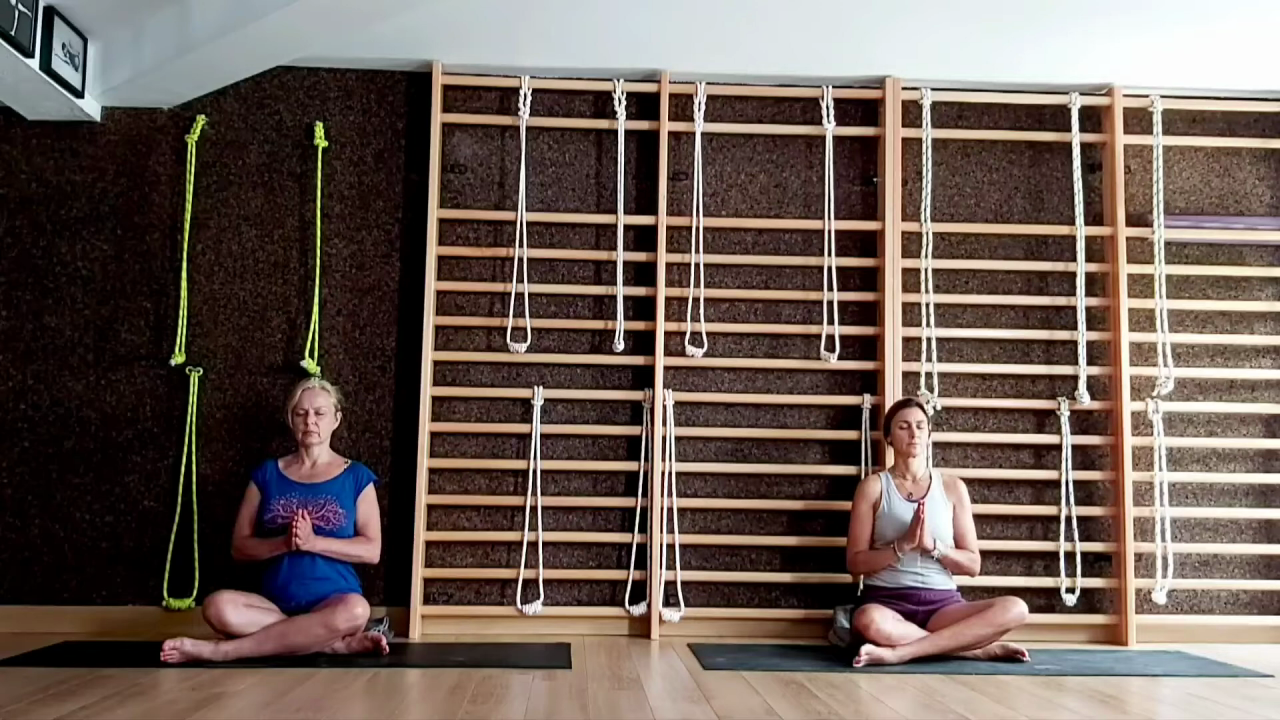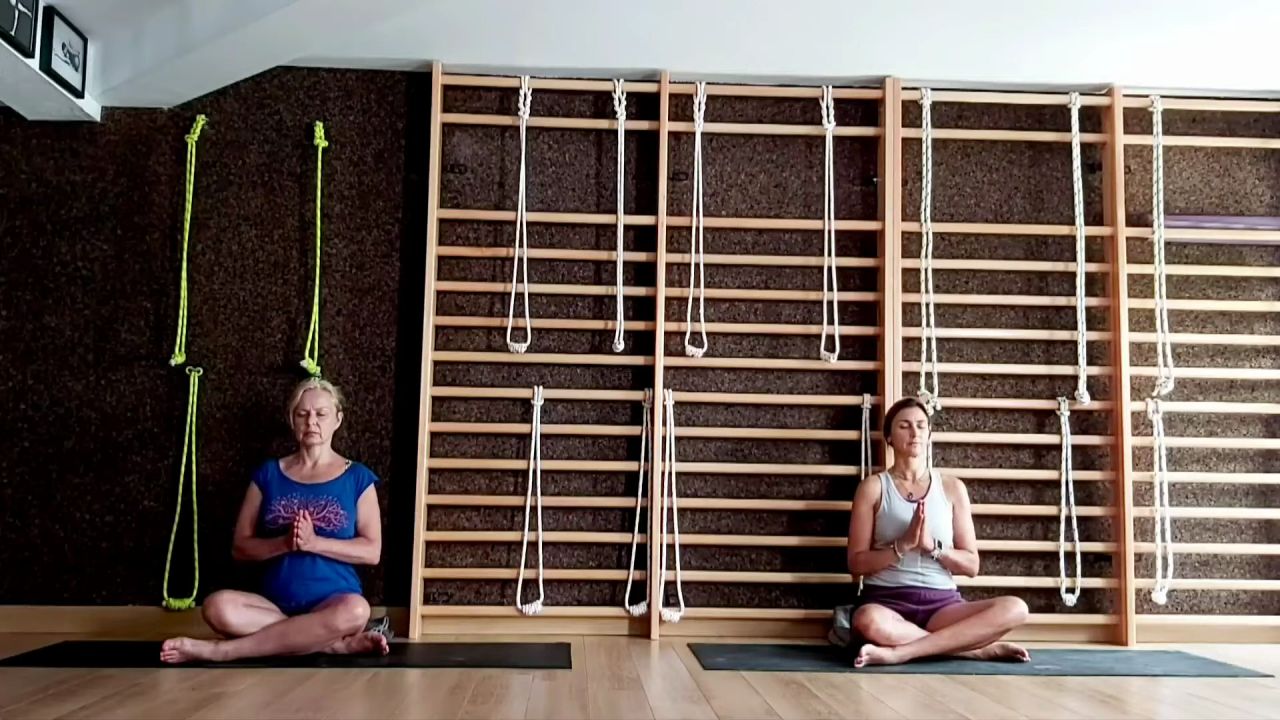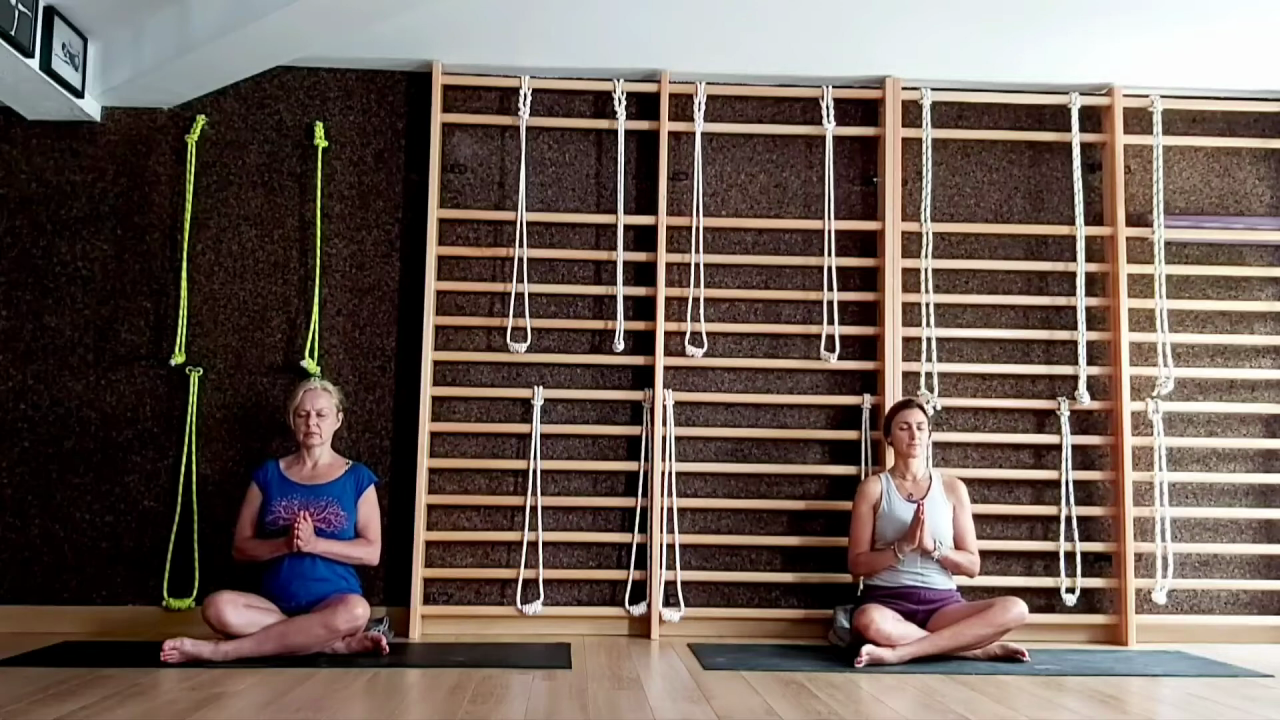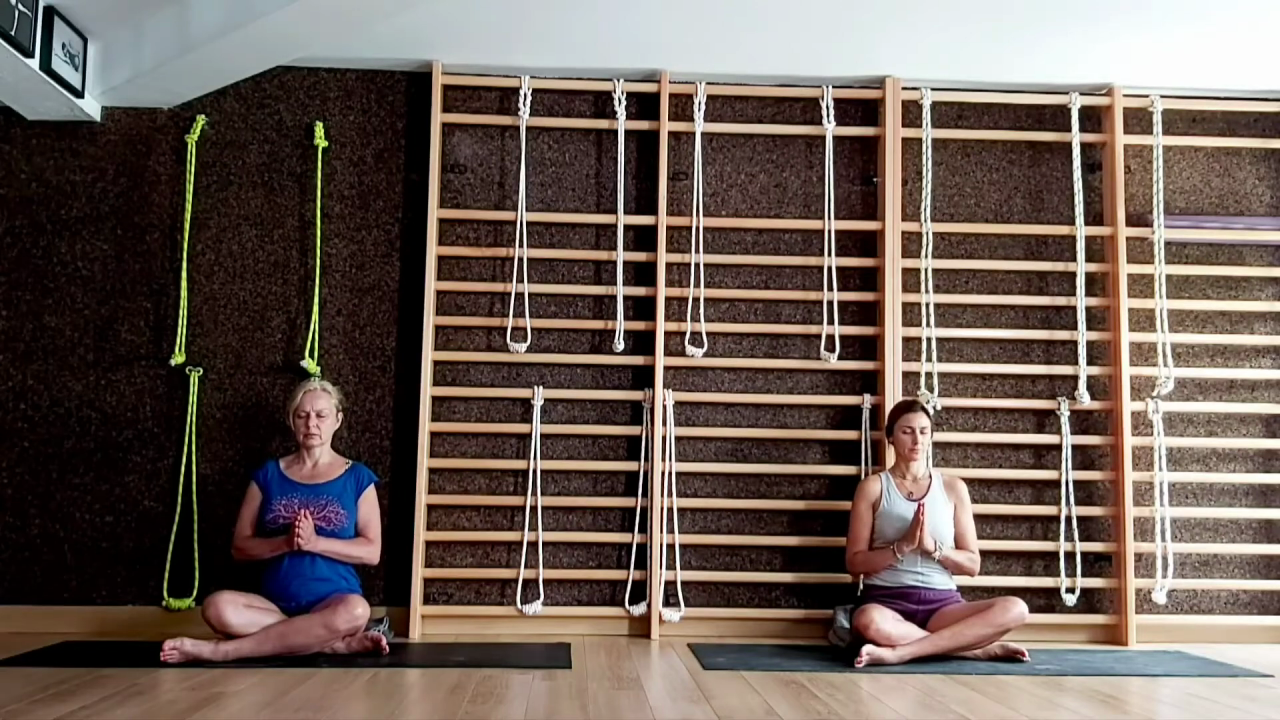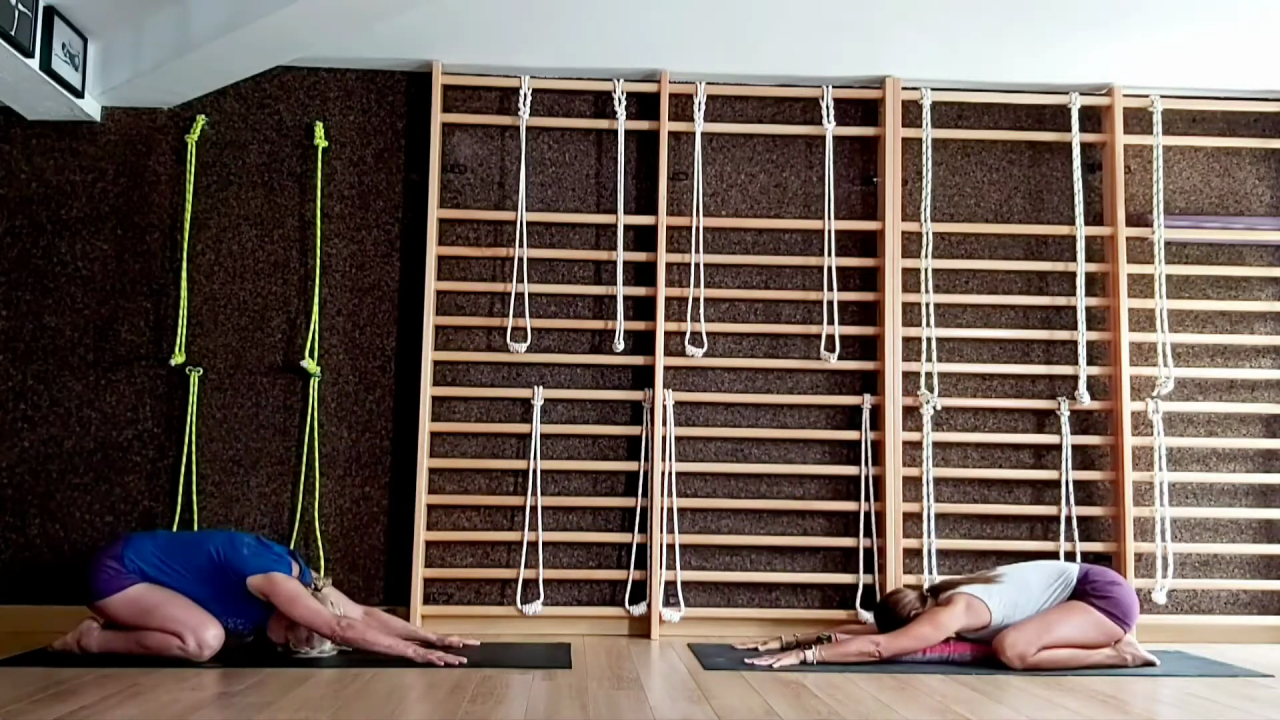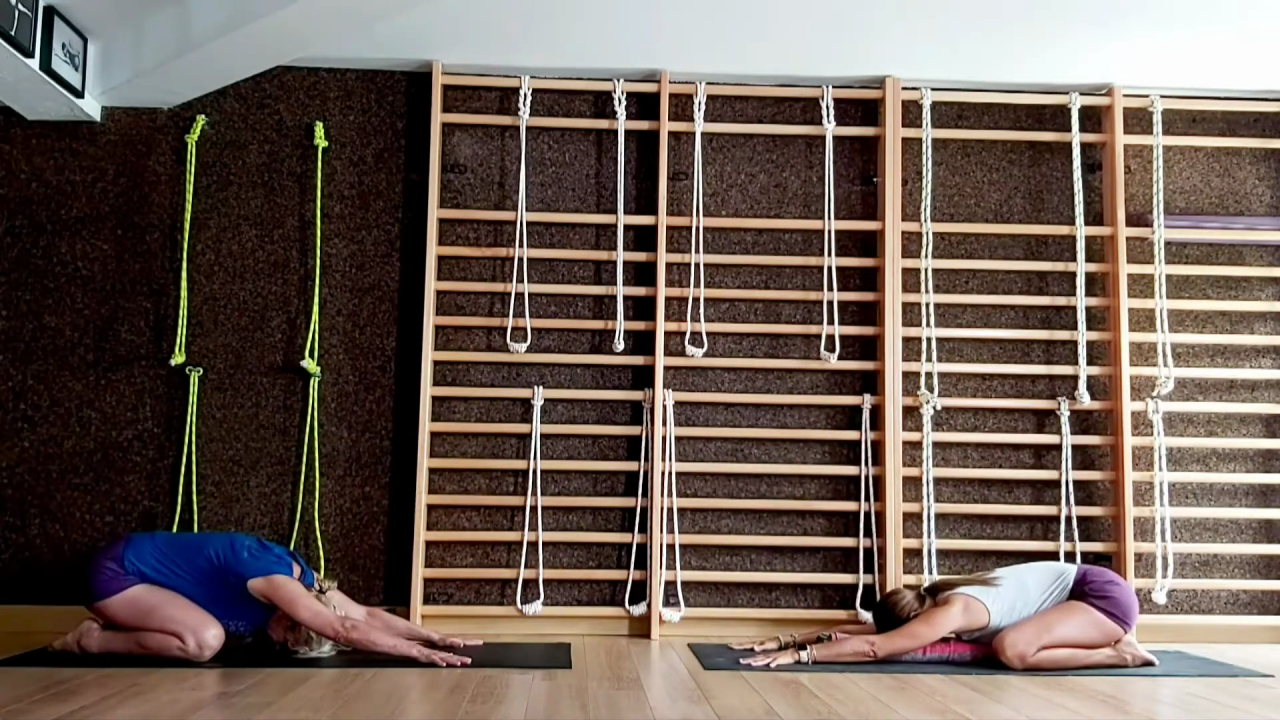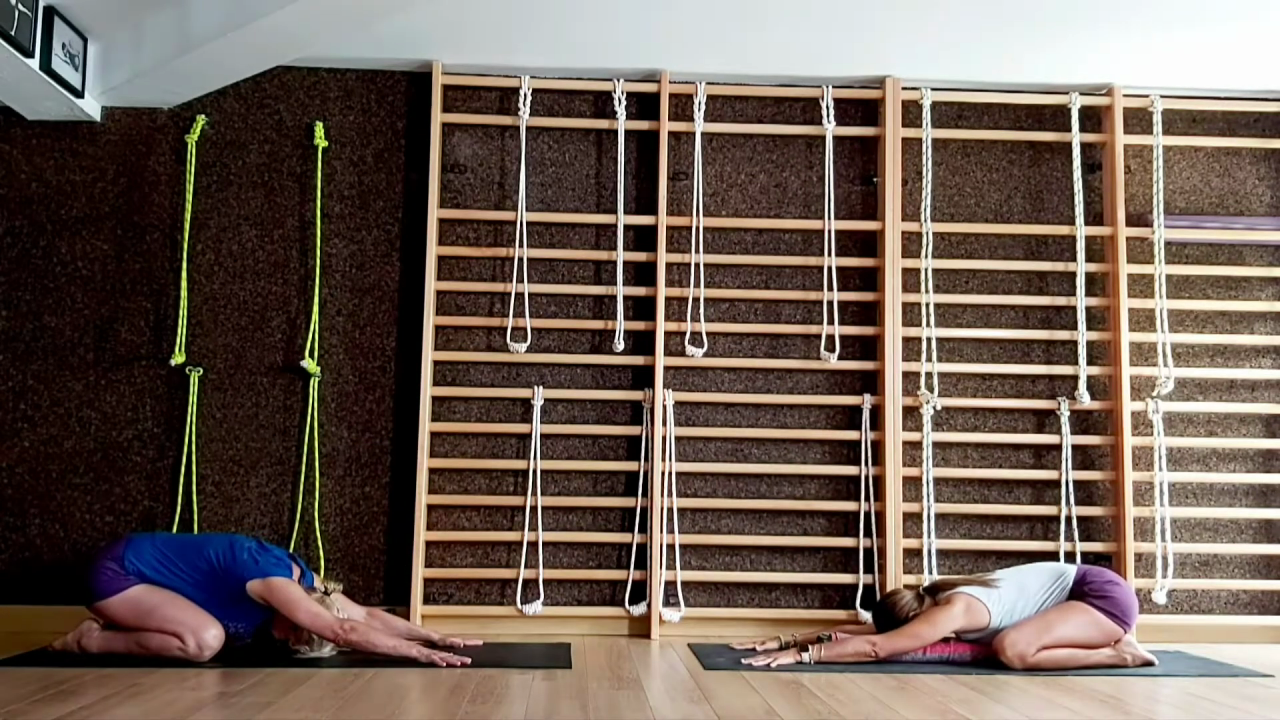
dt=0.5s
person 1, frame 1
left shoulder: (356, 477)
right shoulder: (267, 474)
left elbow: (371, 550)
right elbow: (240, 546)
left wrist: (313, 541)
right wrist: (284, 543)
left hip: (334, 601)
right hip: (274, 602)
left knee: (355, 610)
right knee: (219, 606)
left ankle: (222, 650)
right ankle: (339, 642)
person 1, frame 2
left shoulder: (357, 477)
right shoulder: (268, 474)
left elbow: (371, 551)
right elbow: (241, 547)
left wrist: (315, 543)
right wrist: (284, 543)
left hip: (334, 601)
right hip: (275, 602)
left knee: (355, 611)
right knee: (218, 607)
left ankle: (223, 650)
right ankle: (335, 642)
person 1, frame 3
left shoulder: (358, 478)
right shoulder: (268, 475)
left elbow: (371, 552)
right elbow: (241, 547)
left wrist: (315, 544)
right wrist: (284, 544)
left hip: (334, 602)
right hip: (274, 603)
left knee: (355, 611)
right knee: (218, 607)
left ankle: (222, 650)
right ankle: (337, 642)
person 1, frame 4
left shoulder: (358, 478)
right shoulder: (268, 475)
left elbow: (372, 551)
right elbow: (240, 547)
left wrist: (315, 542)
right wrist: (285, 543)
left hip: (332, 602)
right hip: (274, 604)
left knee: (354, 612)
right knee: (219, 607)
left ankle: (219, 651)
right ankle: (338, 643)
person 1, frame 5
left shoulder: (296, 575)
right shoulder: (271, 575)
left elbow: (364, 614)
right elbow: (342, 628)
left wrist: (432, 637)
right wrist: (415, 652)
left hip: (141, 563)
right hip: (118, 572)
left knee: (233, 631)
right knee: (204, 640)
left ankle: (125, 626)
right ankle: (93, 639)
person 1, frame 6
left shoulder: (297, 575)
right shoulder: (273, 578)
left elbow: (366, 613)
right elbow: (345, 629)
left wrist: (436, 636)
right wrist: (421, 651)
left hip: (140, 563)
right hip: (117, 572)
left knee: (234, 630)
right knee: (204, 640)
left ankle: (119, 626)
right ankle: (92, 640)
person 1, frame 7
left shoulder: (301, 577)
right shoulder: (271, 580)
left elbow: (366, 615)
right elbow: (343, 632)
left wrist: (433, 636)
right wrist: (418, 650)
left hip: (139, 564)
right hip: (116, 574)
left knee: (238, 635)
right knee: (205, 640)
left ankle: (118, 627)
right ankle: (93, 640)
person 2, frame 1
left shoulder: (952, 487)
right shoulder: (873, 487)
left elbow: (972, 565)
right elbow: (855, 562)
left wrist: (932, 546)
right wrist: (903, 545)
left hip: (941, 602)
right hip: (886, 600)
left knee: (1014, 609)
right knee: (870, 622)
left ankle: (899, 652)
right ankle: (981, 649)
person 2, frame 2
left shoulder: (952, 487)
right shoulder: (873, 487)
left elbow: (971, 565)
right elbow: (856, 563)
left wrist: (932, 546)
right wrist: (903, 545)
left hip: (942, 602)
right hip: (885, 599)
left knee: (1015, 609)
right knee: (869, 621)
left ankle: (900, 652)
right ankle: (979, 648)
person 2, frame 3
left shoulder: (952, 488)
right shoulder: (873, 488)
left elbow: (972, 566)
right elbow: (856, 564)
left wrist: (932, 547)
right wrist: (903, 546)
left hip: (941, 602)
right hip: (887, 600)
left knee: (1015, 608)
right knee: (870, 622)
left ankle: (900, 652)
right ankle: (980, 649)
person 2, frame 4
left shoulder: (953, 487)
right shoulder: (873, 487)
left elbow: (972, 564)
right elbow: (855, 562)
left wrist: (933, 547)
right wrist: (904, 546)
left hip: (941, 603)
right hip: (886, 601)
left knee: (1015, 608)
right knee: (869, 622)
left ankle: (899, 652)
right ankle: (982, 649)
person 2, frame 5
left shoulder: (953, 611)
right shoulder: (934, 603)
left elbow: (879, 647)
right elbow: (867, 631)
left wrist: (803, 654)
right wrist: (796, 641)
left hip: (1106, 594)
right hip: (1081, 588)
left knee: (1013, 649)
left ankle: (1119, 652)
right ankle: (1108, 640)
person 2, frame 6
left shoulder: (951, 611)
right shoulder: (935, 601)
left elbow: (873, 647)
right elbow: (859, 629)
left wrist: (799, 654)
right wrist: (787, 640)
left hip: (1103, 593)
right hip: (1084, 588)
left knee: (1012, 649)
left ankle: (1120, 654)
right ankle: (1113, 641)
person 2, frame 7
left shoulder: (953, 611)
right shoulder: (934, 601)
left elbow: (876, 647)
right elbow: (858, 630)
left wrist: (801, 653)
right wrist: (787, 639)
left hip: (1105, 592)
right hip: (1085, 587)
left knee: (1013, 649)
left ankle: (1121, 653)
right ankle: (1112, 642)
